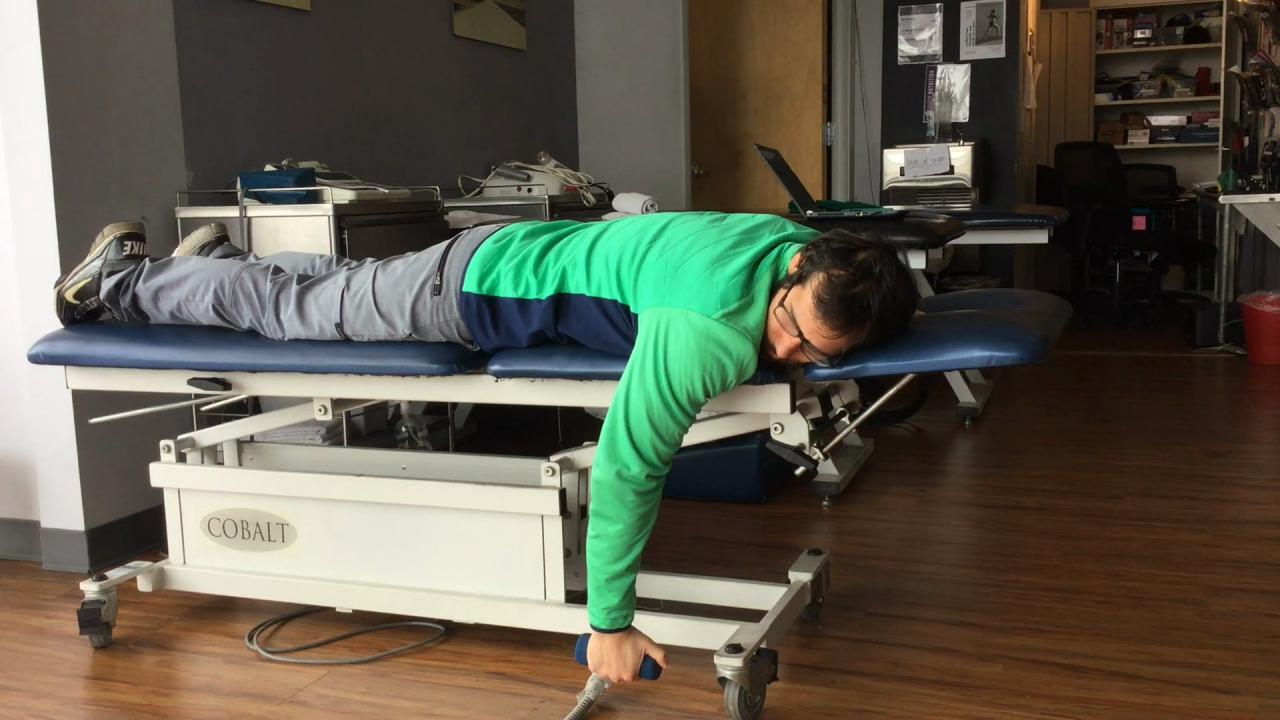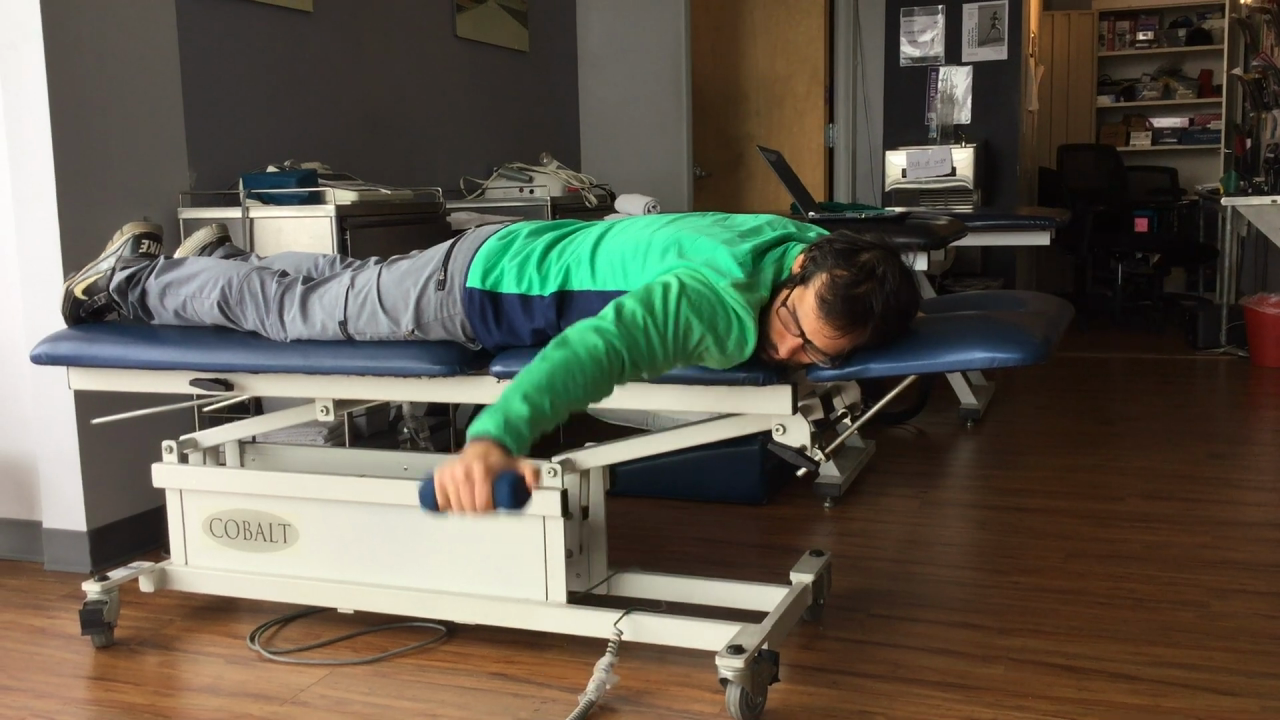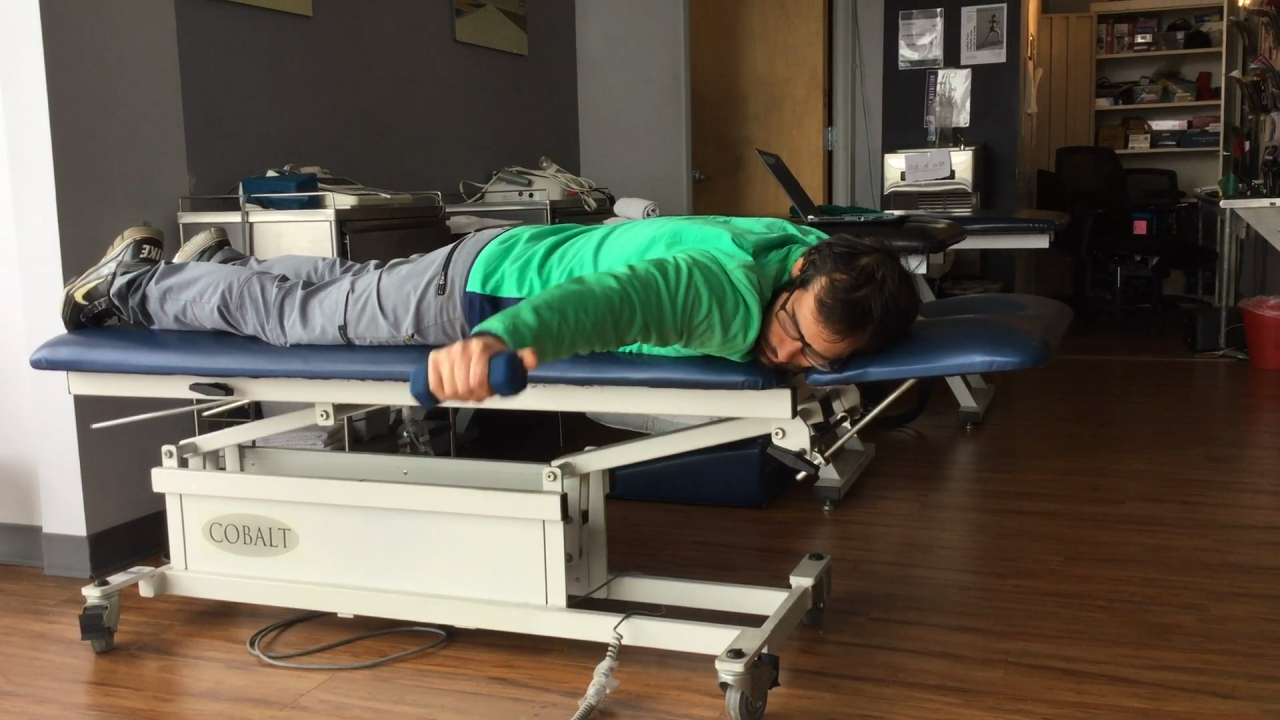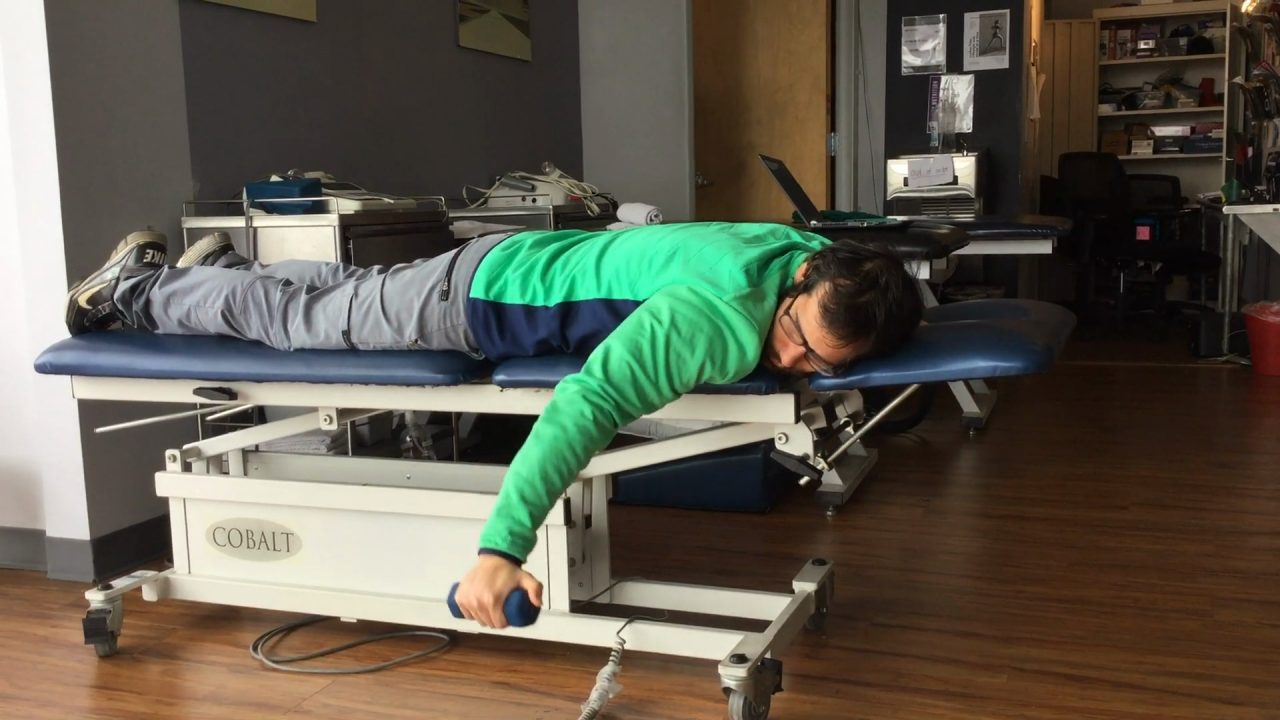
dt=0.7s
person 1, frame 1
left shoulder: (807, 235)
right shoulder: (712, 327)
right elbow: (625, 462)
left wrist: (830, 354)
right wrist: (608, 623)
left hip: (529, 252)
right hip: (488, 290)
left knee: (340, 281)
right knee: (284, 309)
left ankle: (221, 255)
right ankle: (122, 278)
person 1, frame 2
left shoulder: (811, 244)
right shoulder: (723, 303)
right elbow: (593, 346)
left wrist: (819, 349)
right wrist: (493, 436)
left hip: (529, 249)
right hip: (487, 290)
left knee: (320, 293)
right knee: (287, 310)
left ankle: (216, 255)
right ankle: (135, 279)
person 1, frame 3
left shoulder: (806, 244)
right shoulder: (726, 293)
right elbow: (601, 301)
left wrist: (831, 355)
right wrist: (492, 339)
left hip: (525, 259)
right hip: (488, 294)
left knee: (322, 292)
right knee: (288, 315)
left ankle: (219, 258)
right ankle: (135, 286)
person 1, frame 4
left shoulder: (811, 247)
right shoulder: (720, 318)
right elbow: (587, 402)
left wrist: (831, 363)
right wrist: (500, 547)
left hip: (533, 256)
right hip: (491, 297)
left knee: (349, 289)
right knee: (292, 316)
left ankle: (226, 262)
right ankle: (138, 288)
